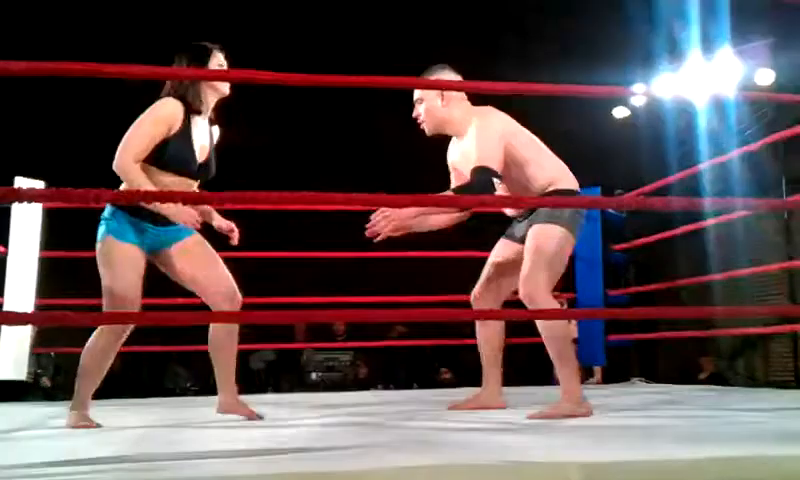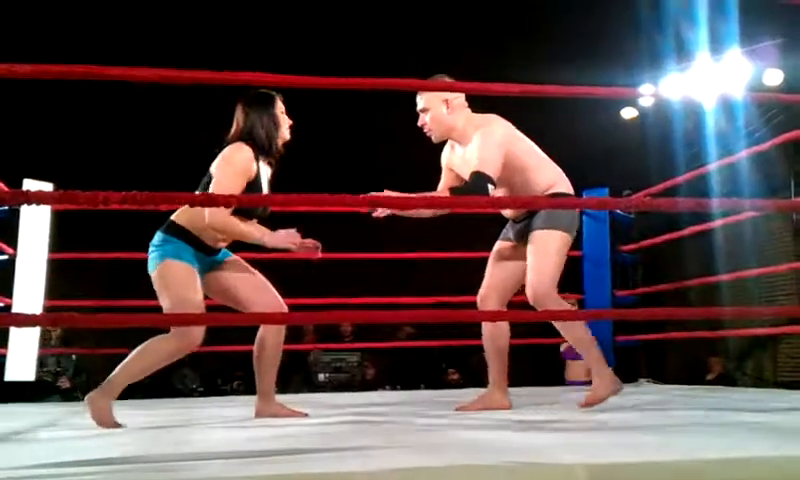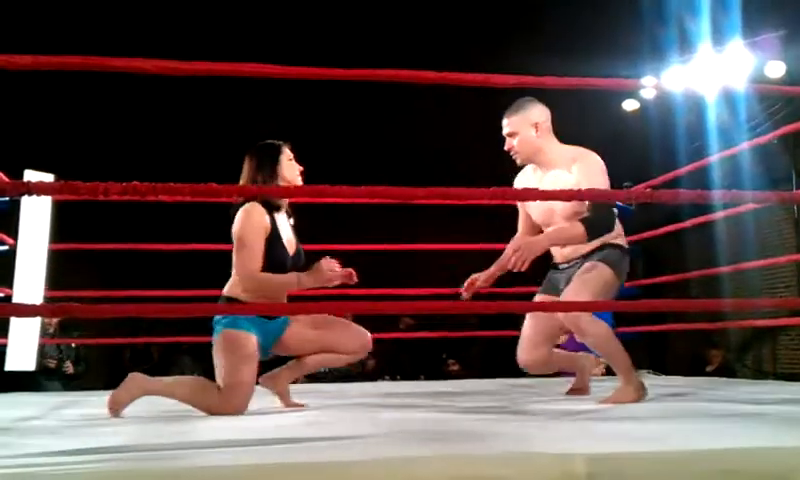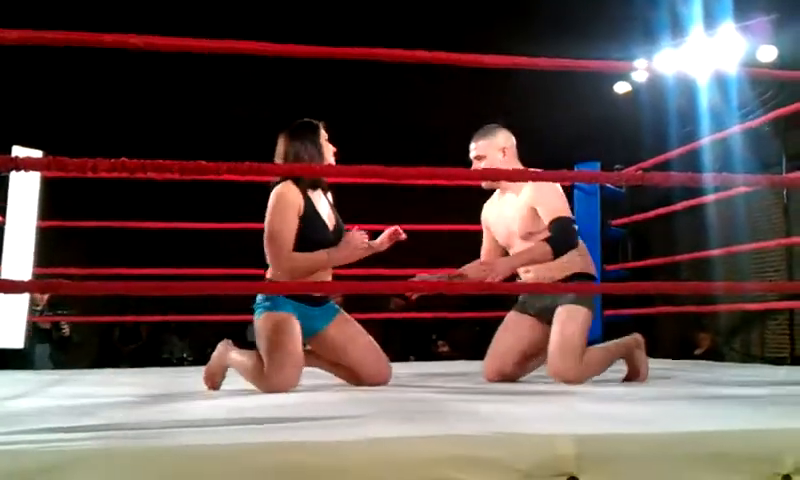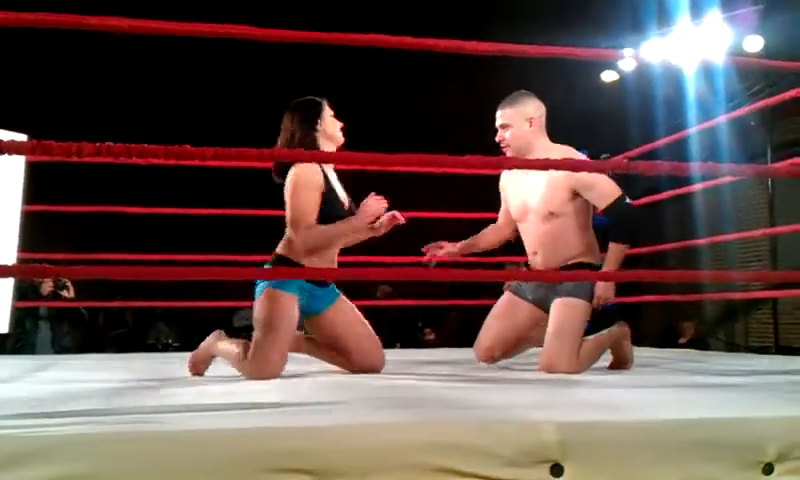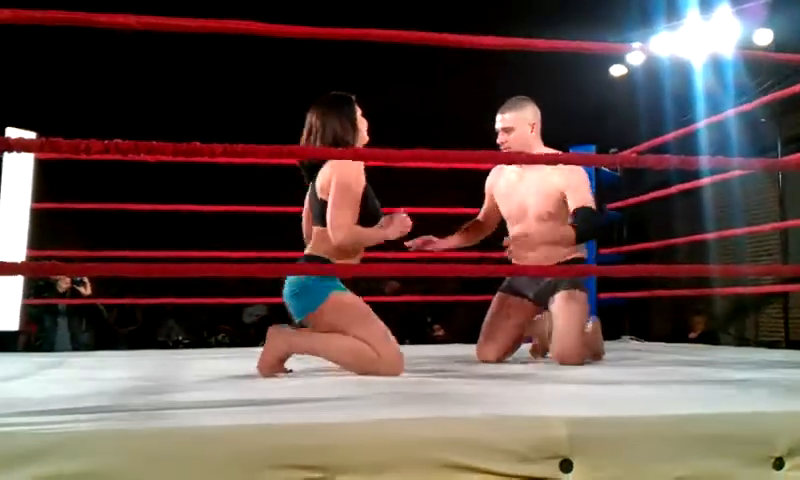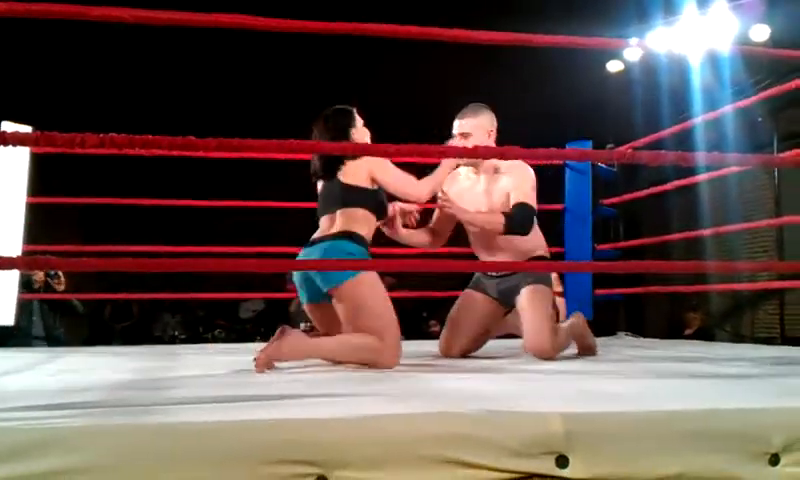
dt=0.7s
person 1, frame 1
left shoulder: (211, 131)
right shoulder: (169, 110)
right elbow: (126, 162)
left wrist: (215, 218)
right wrist: (169, 206)
left hip: (171, 230)
right hip: (127, 222)
left knee: (228, 299)
right knee: (121, 319)
left ankle: (229, 397)
right ankle: (78, 407)
person 1, frame 2
left shoulder: (264, 164)
right shoulder: (241, 153)
right elbow: (215, 217)
left wrist: (290, 243)
right wrist: (267, 238)
left hip: (211, 254)
right hip: (176, 246)
left knee: (275, 310)
right knee: (190, 334)
left ankle: (266, 402)
right ankle: (105, 392)
person 1, frame 3
left shoulder: (285, 218)
right shoulder: (254, 213)
right elbow: (249, 280)
left wrist: (327, 278)
right wrist: (308, 278)
left hip: (277, 321)
right hip: (240, 319)
left knee: (361, 341)
right knee: (230, 404)
left ankle: (280, 377)
right ankle: (145, 384)
person 1, frame 4
left shoulder: (323, 194)
right shoulder: (287, 193)
right elbow: (281, 262)
left wrist: (375, 245)
right wrist: (337, 250)
left hip: (321, 307)
right hip: (281, 302)
left knee: (378, 375)
right knee: (280, 382)
left ankle: (297, 356)
right ankle: (230, 354)
person 1, frame 5
left shoulder: (328, 171)
right shoulder: (306, 171)
right elbow: (306, 238)
left wrist: (375, 227)
right wrist: (358, 219)
left hip: (321, 286)
right hip: (285, 279)
left knee: (372, 361)
right knee: (265, 369)
left ankle: (290, 342)
right ankle: (218, 345)
person 1, frame 6
left shoulder: (324, 168)
right shoulder: (348, 164)
right elbow: (342, 237)
left wrist: (378, 230)
right wrist: (386, 232)
left hip: (309, 281)
right hip: (318, 282)
left knee: (378, 352)
right knee: (390, 362)
left ankle: (294, 339)
right ankle: (290, 340)
person 1, frame 7
left shoulder: (325, 177)
right shoulder: (368, 161)
right elbow: (418, 194)
left wrist: (387, 213)
right wrist: (447, 164)
left hip: (310, 260)
right hip: (342, 255)
left knee: (345, 349)
right knee: (388, 354)
left ankle: (296, 342)
right ankle: (296, 344)
person 2, frame 1
left shoulder: (486, 122)
right shoulder: (455, 149)
left elbow: (482, 189)
right elbow: (461, 209)
left wrist: (414, 207)
right wrist: (407, 225)
left hip: (557, 203)
right hip: (524, 217)
left knee: (533, 290)
right knee: (483, 298)
left ankle: (573, 397)
right ankle: (491, 391)
person 2, frame 2
left shoulder: (490, 131)
right shoulder: (452, 153)
left elbow: (479, 192)
right elbow: (443, 202)
left wrist: (409, 200)
left hip: (554, 206)
right hip: (521, 220)
left knee: (539, 293)
right knee: (488, 299)
left ankle: (603, 375)
right ankle: (497, 392)
person 2, frame 3
left shoulder: (584, 162)
right shoulder: (522, 181)
left elbow: (603, 221)
right elbow: (525, 237)
left wrist: (544, 240)
right wrist: (490, 273)
left hip: (604, 257)
right hip: (561, 268)
left knee: (570, 311)
right knee: (528, 359)
left ankle: (631, 381)
right ankle: (580, 363)
person 2, frame 4
left shoulder: (539, 186)
right shoulder: (490, 209)
left elbow: (566, 239)
right elbow: (487, 268)
left wrist: (511, 262)
left hip: (571, 284)
right hip: (533, 296)
left knee: (565, 372)
right knee: (494, 372)
left ankle: (629, 346)
right ankle: (555, 346)
person 2, frame 5
right shoulder: (509, 177)
left elbow: (623, 214)
right elbow: (506, 228)
right wrist: (459, 247)
right hip: (534, 281)
left knee: (556, 365)
right knee: (485, 352)
left ankle: (615, 335)
right ankle: (551, 331)
person 2, frame 6
left shoulder: (565, 171)
right shoulder: (498, 177)
left elbow: (589, 225)
right elbow: (483, 225)
left wrist: (539, 238)
right wrist: (443, 243)
right hip: (521, 277)
left knee: (567, 354)
right knee: (487, 354)
left ankle: (589, 332)
right ankle: (541, 326)
person 2, frame 7
left shoulder: (516, 172)
right shoulder: (454, 182)
left elbow: (523, 224)
right elbow: (435, 236)
left wrist: (468, 215)
right wrist: (400, 233)
left hip: (528, 269)
right hip: (487, 277)
left knee: (542, 349)
right knee: (449, 348)
left ankle: (574, 326)
right ankle: (513, 321)
